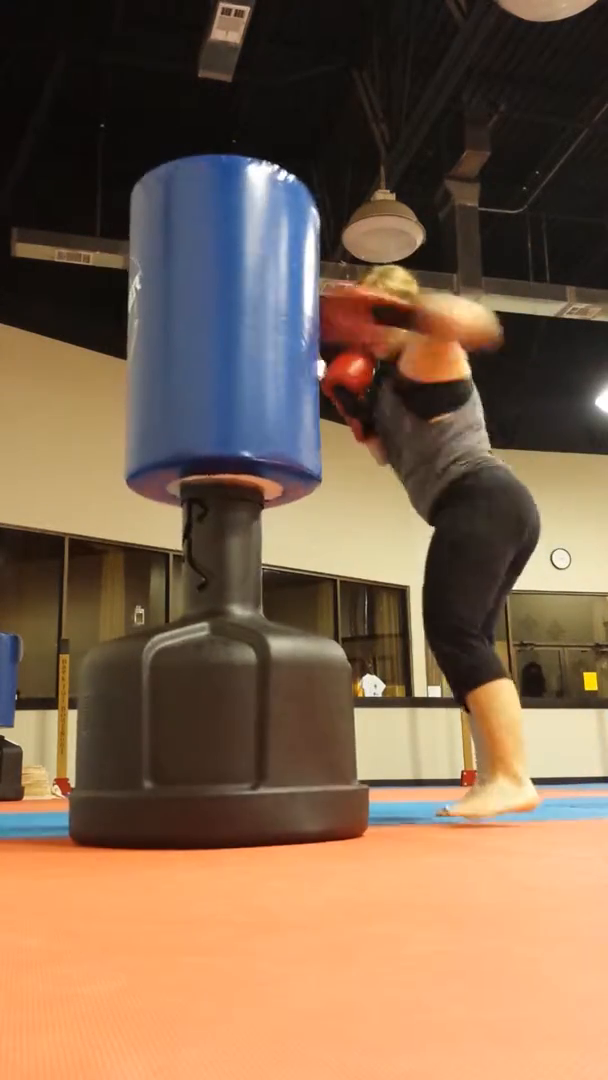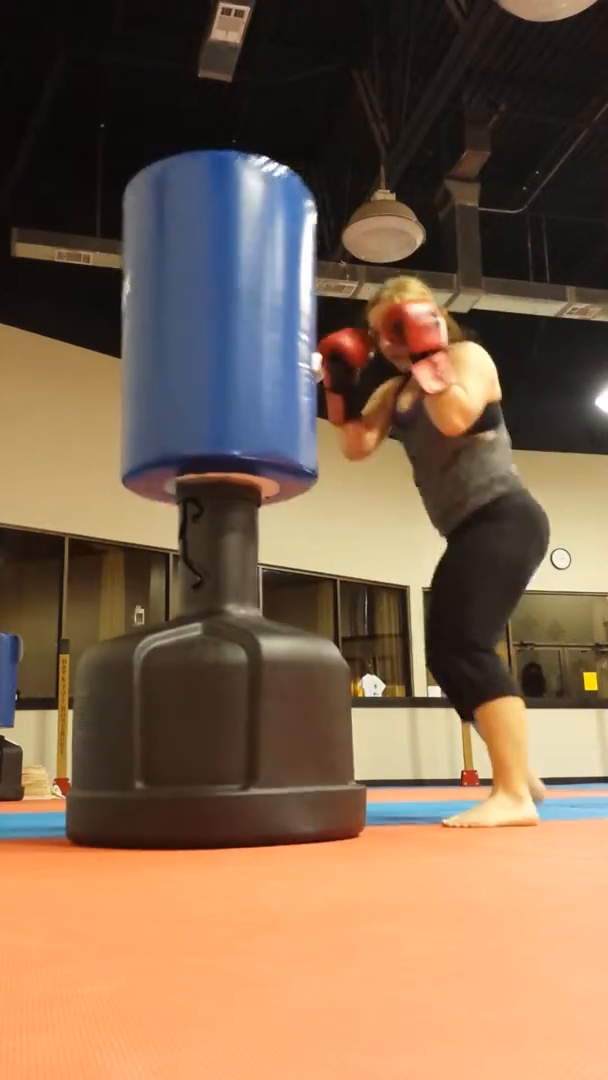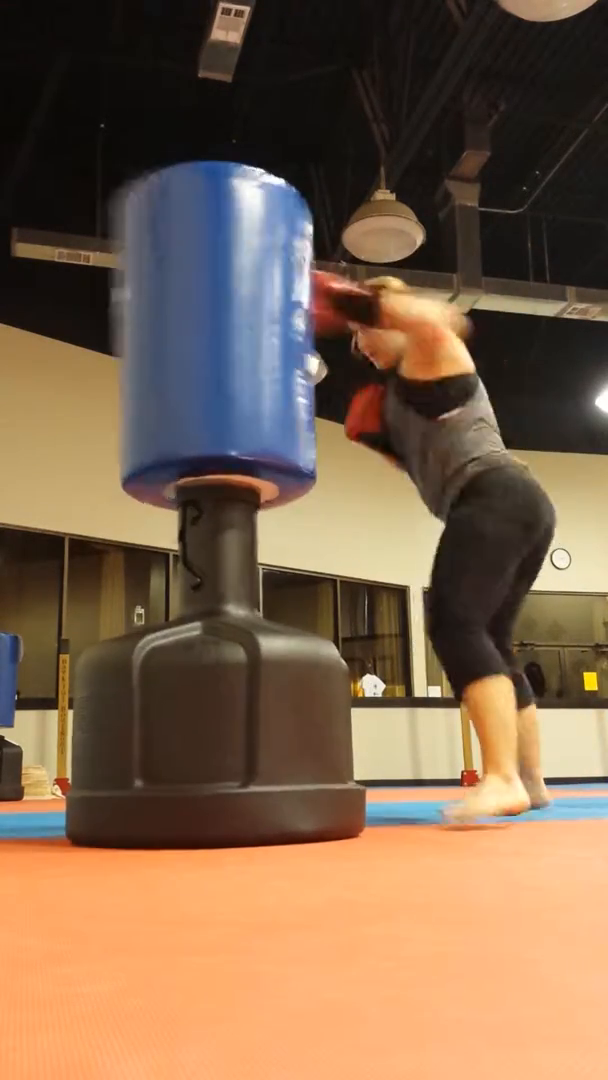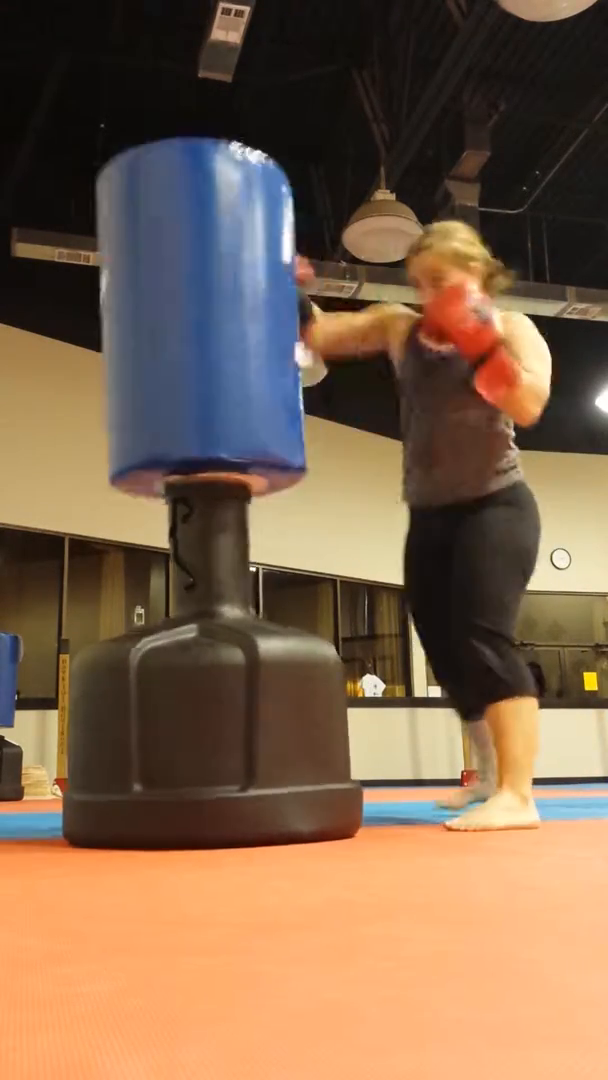
dt=0.3s
person 1, frame 1
left shoulder: (432, 345)
right shoulder: (388, 373)
left elbow: (478, 323)
right elbow: (386, 452)
left wrist: (404, 311)
right wrist: (358, 407)
left hip: (484, 505)
right hip: (486, 513)
left knee: (454, 630)
right knee: (462, 640)
left ankle: (512, 780)
right ankle: (492, 779)
person 1, frame 2
left shoulder: (467, 356)
right shoulder: (397, 390)
left elbow: (455, 420)
right elbow: (356, 448)
left wrist: (428, 353)
right wrist: (339, 387)
left hip: (503, 519)
right hip: (473, 530)
left knee: (464, 644)
right knee: (450, 652)
left ankle: (513, 794)
right ankle: (521, 780)
person 1, frame 3
left shoulder: (432, 341)
right shoulder: (399, 386)
left elbow: (436, 313)
left wrist: (355, 303)
right wrist: (388, 443)
left hip: (495, 501)
right hip: (511, 507)
left knee: (455, 624)
right knee: (482, 639)
left ankle: (504, 780)
right ankle: (529, 783)
person 1, frame 4
left shoulder: (513, 327)
right shoulder: (402, 326)
left elbow: (528, 406)
right elbow: (318, 338)
left wrist: (484, 343)
left hip: (495, 506)
right hip: (432, 516)
left knee: (482, 634)
right knee: (442, 642)
left ankle: (516, 794)
right ankle: (492, 773)
